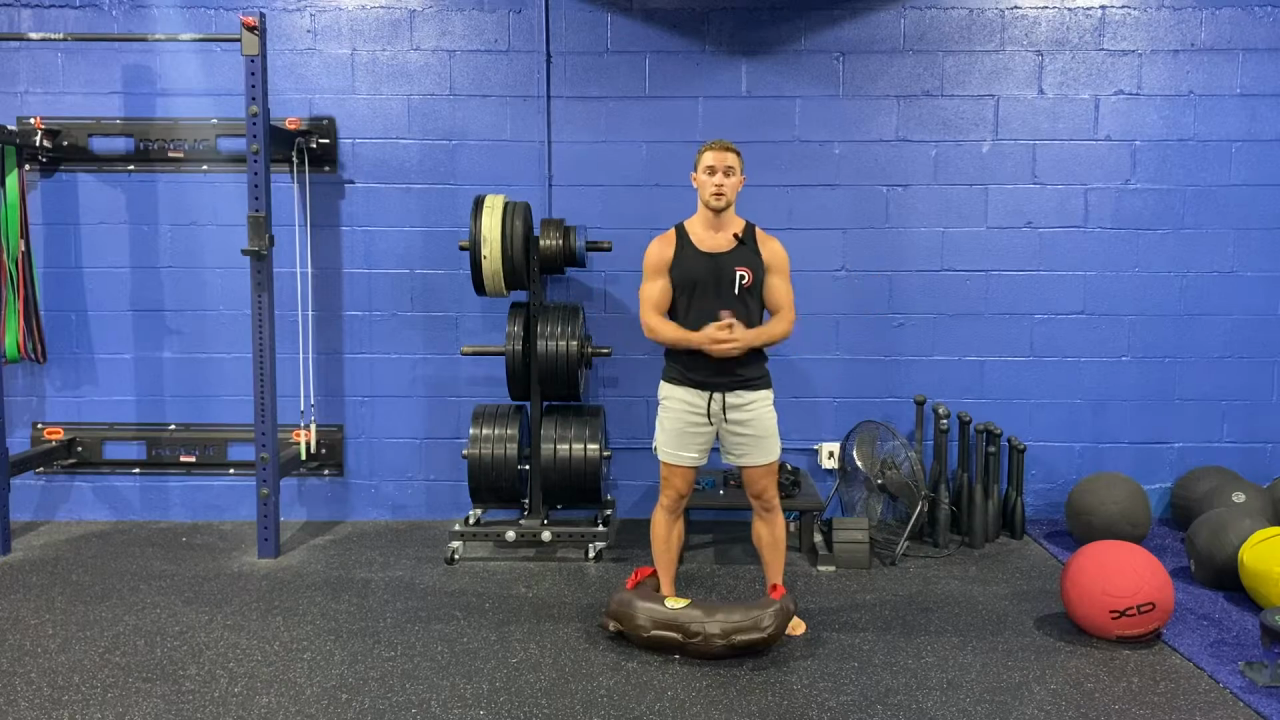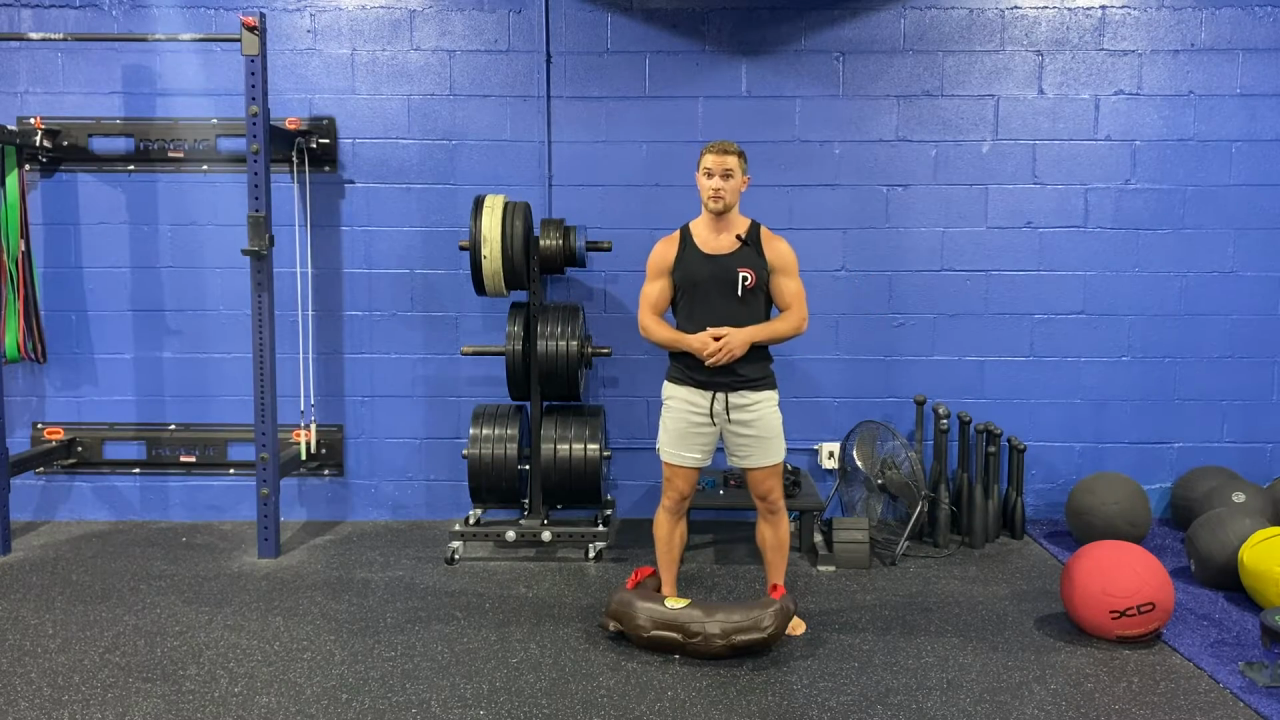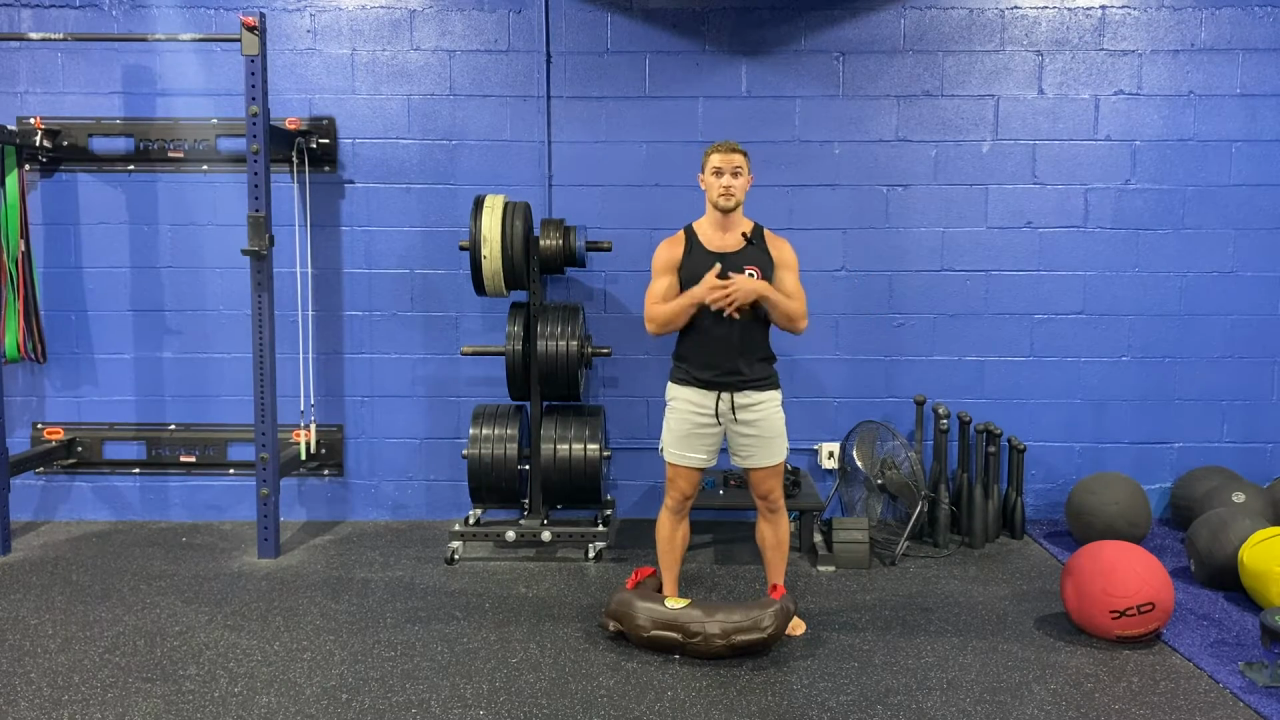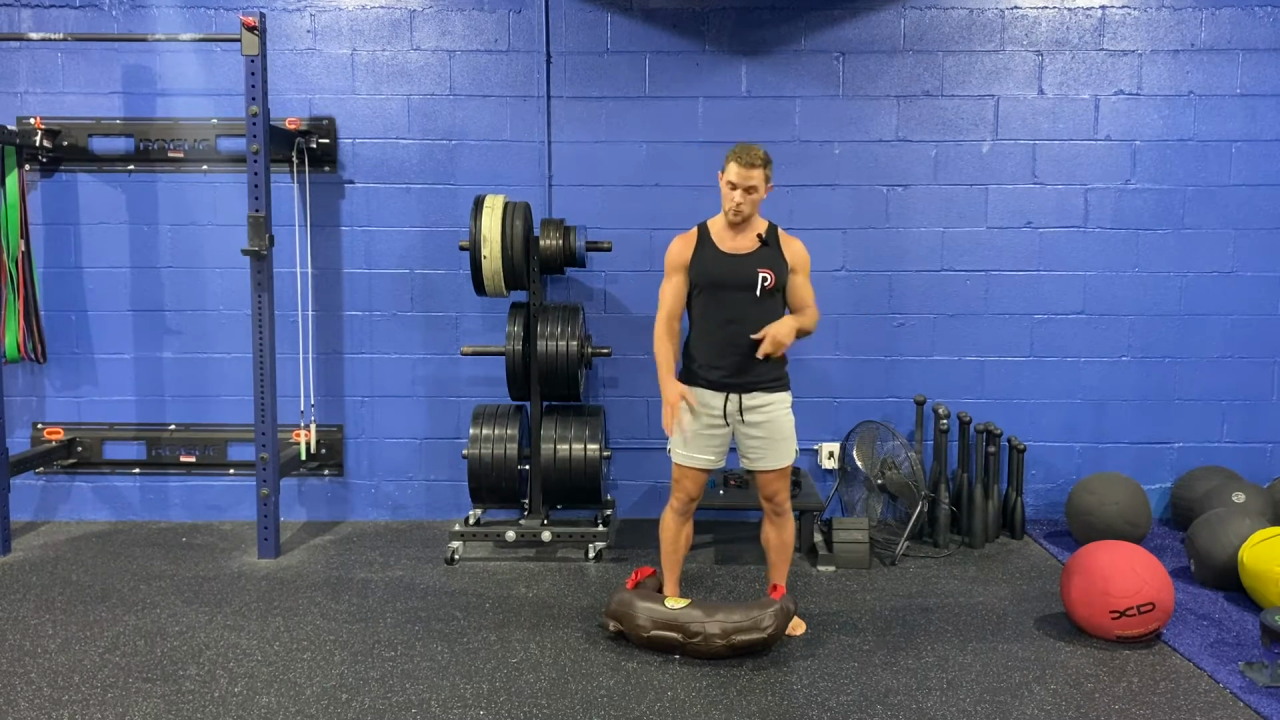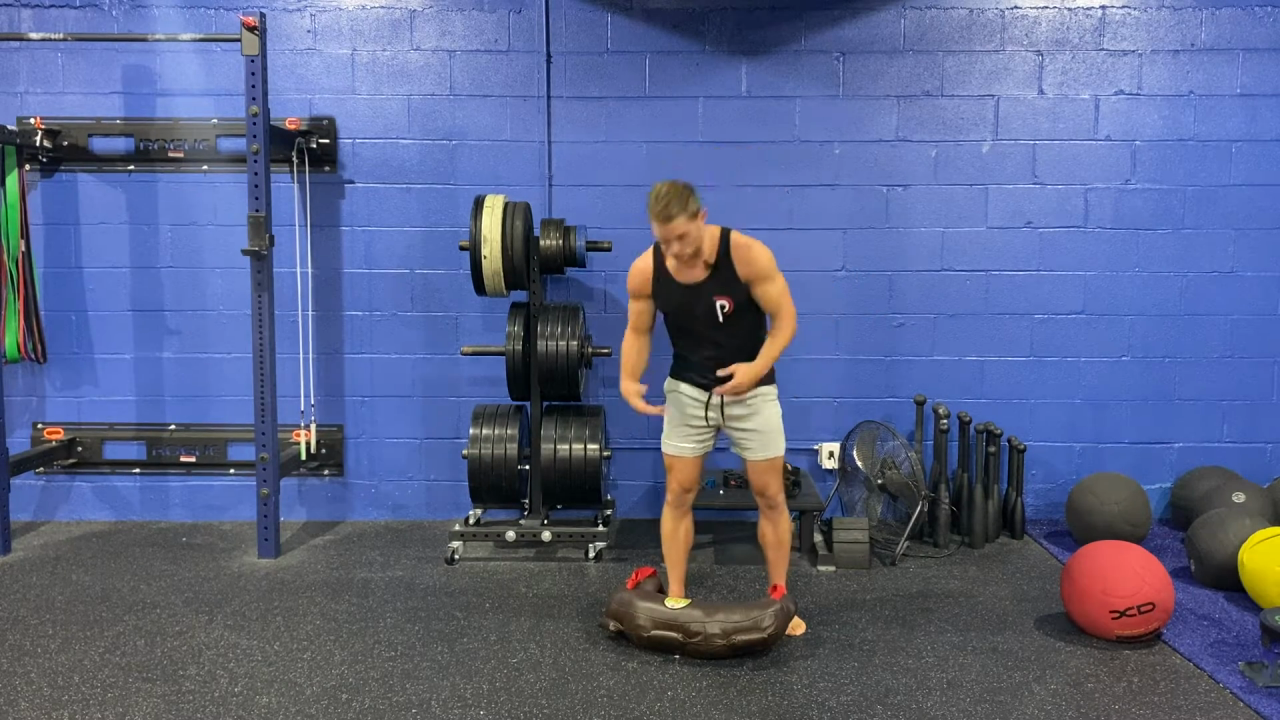
dt=1s
person 1, frame 1
left shoulder: (765, 247)
right shoulder: (665, 246)
left elbow: (784, 318)
right elbow: (651, 321)
left wrist: (747, 338)
right wrist: (700, 339)
left hip: (749, 391)
right hip: (683, 390)
left knee: (764, 498)
right knee: (672, 496)
right ankle: (665, 599)
person 1, frame 2
left shoulder: (772, 247)
right shoulder: (670, 248)
left elbow: (797, 317)
right elbow: (647, 320)
left wrist: (746, 335)
right wrist: (689, 341)
left hip: (754, 392)
right hip: (687, 391)
left knee: (770, 500)
right knee: (674, 499)
right ankle: (668, 599)
person 1, frame 3
left shoulder: (775, 247)
right shoulder: (675, 248)
left elbow: (797, 322)
right elbow: (655, 324)
left wrist: (764, 293)
right wrist: (697, 296)
left hip: (757, 392)
right hip: (691, 391)
left knee: (770, 499)
right knee: (677, 498)
right ankle: (669, 599)
person 1, frame 4
left shoulder: (789, 249)
right shoulder: (687, 245)
left elbow: (809, 314)
right elbow: (668, 320)
left wrist: (789, 326)
right wrist: (668, 381)
left hip: (768, 396)
right hip: (701, 395)
left knee: (777, 502)
right knee: (682, 499)
right ankle: (669, 599)
person 1, frame 5
left shoulder: (747, 253)
right shoulder: (643, 271)
left elbow: (785, 315)
right elbow: (638, 332)
left wrist: (755, 370)
right wrist: (628, 379)
left hip: (750, 382)
right hip: (686, 389)
left knee: (770, 494)
right knee: (678, 493)
left ankle: (779, 599)
right ankle: (675, 598)
